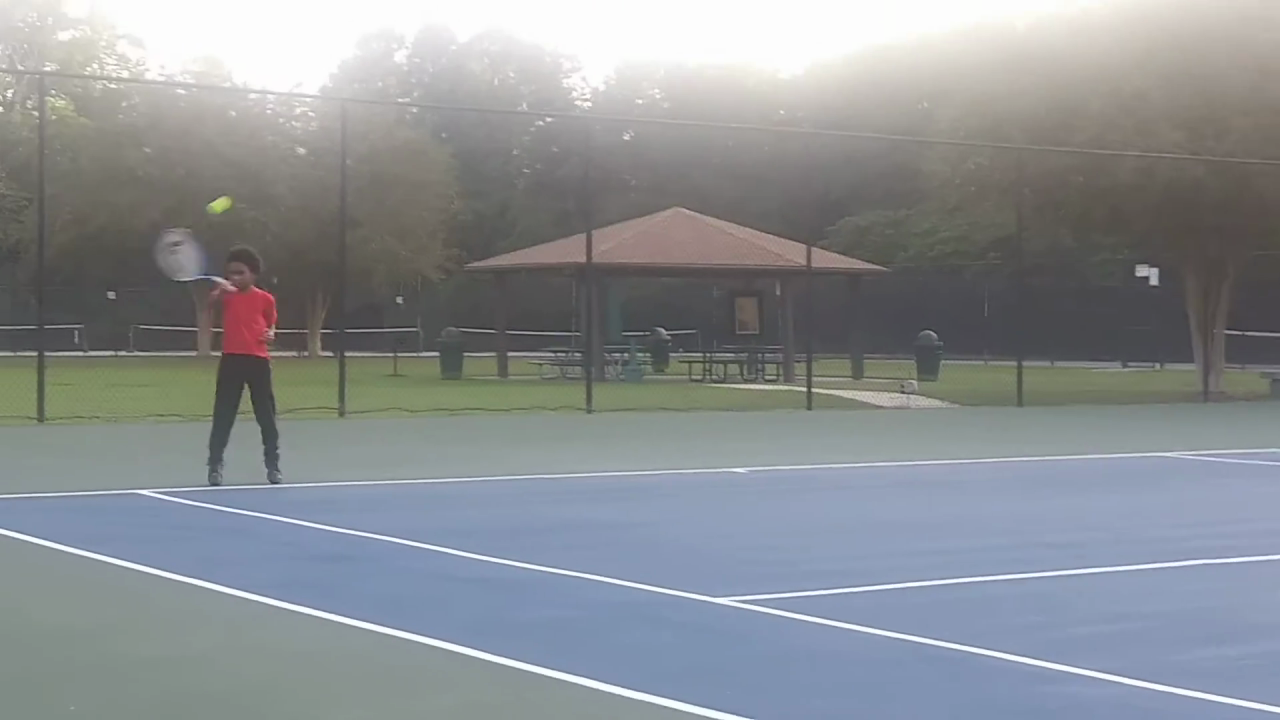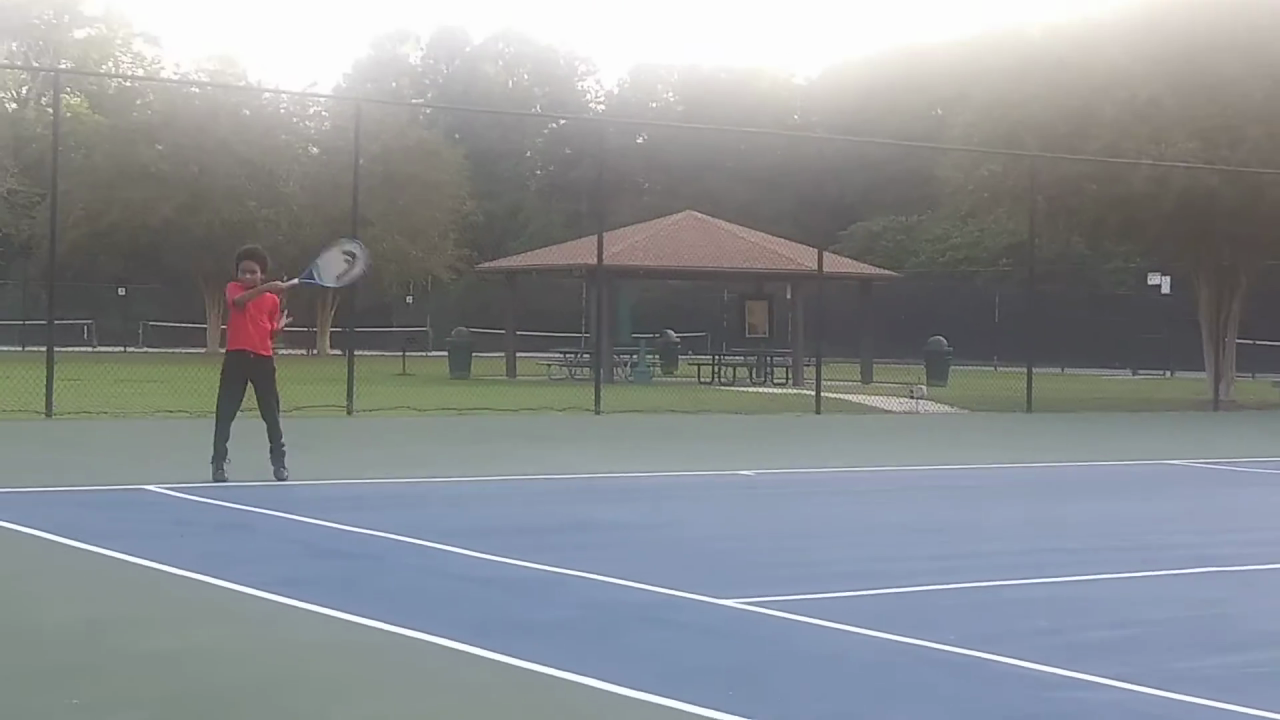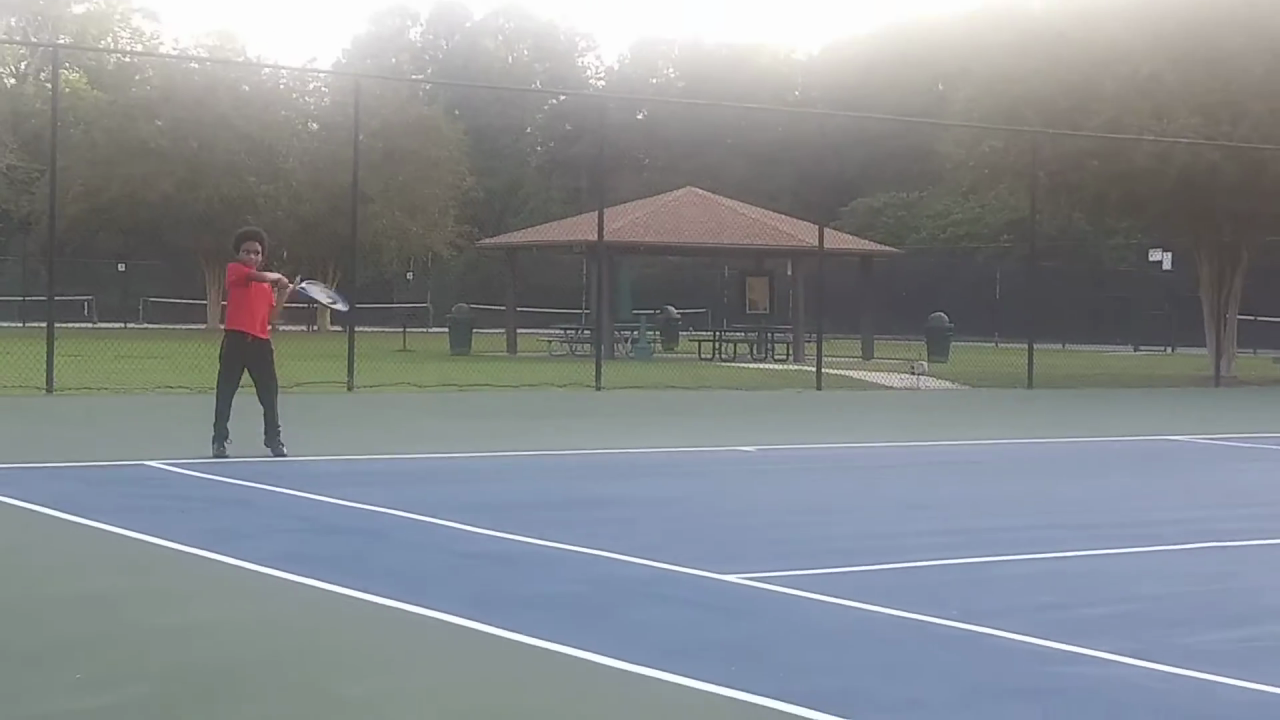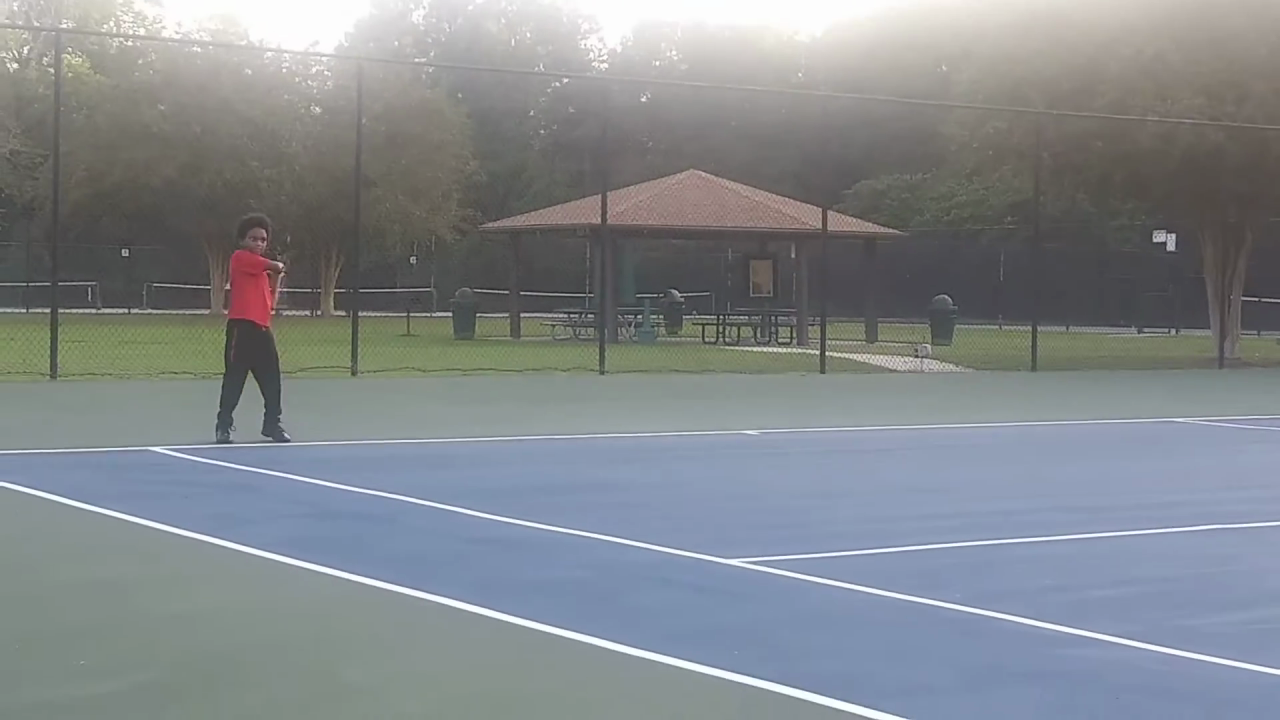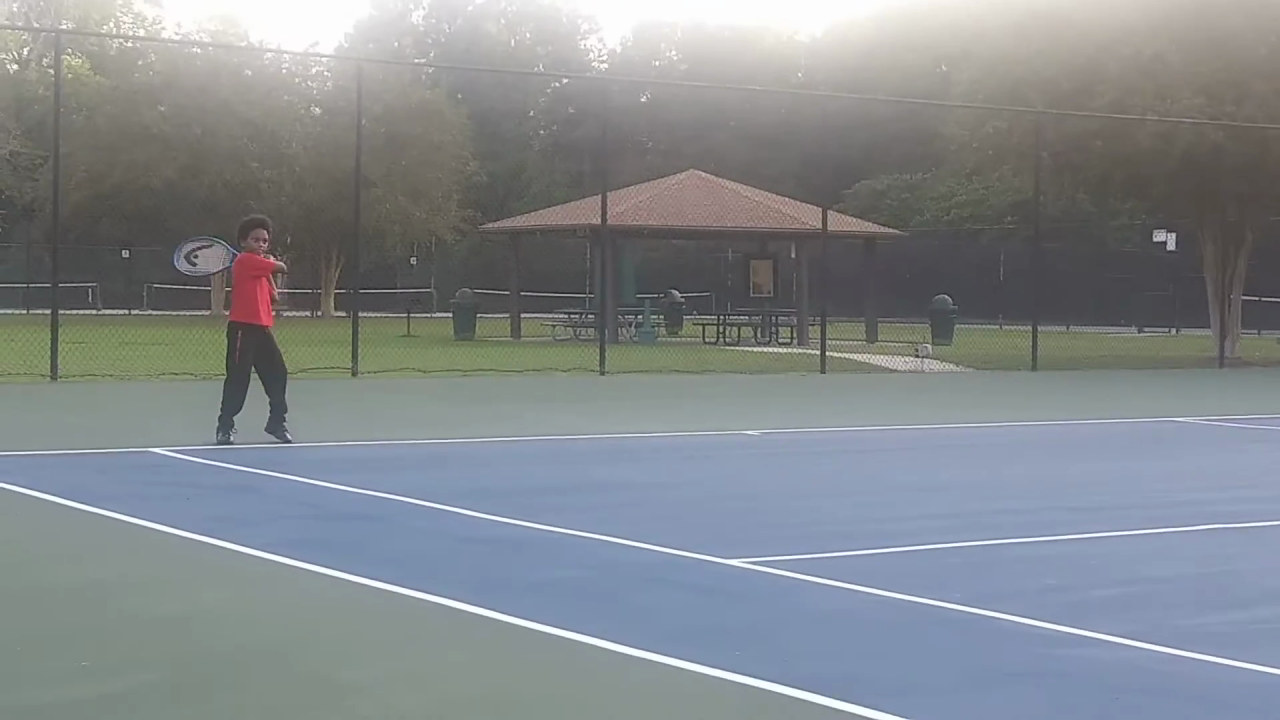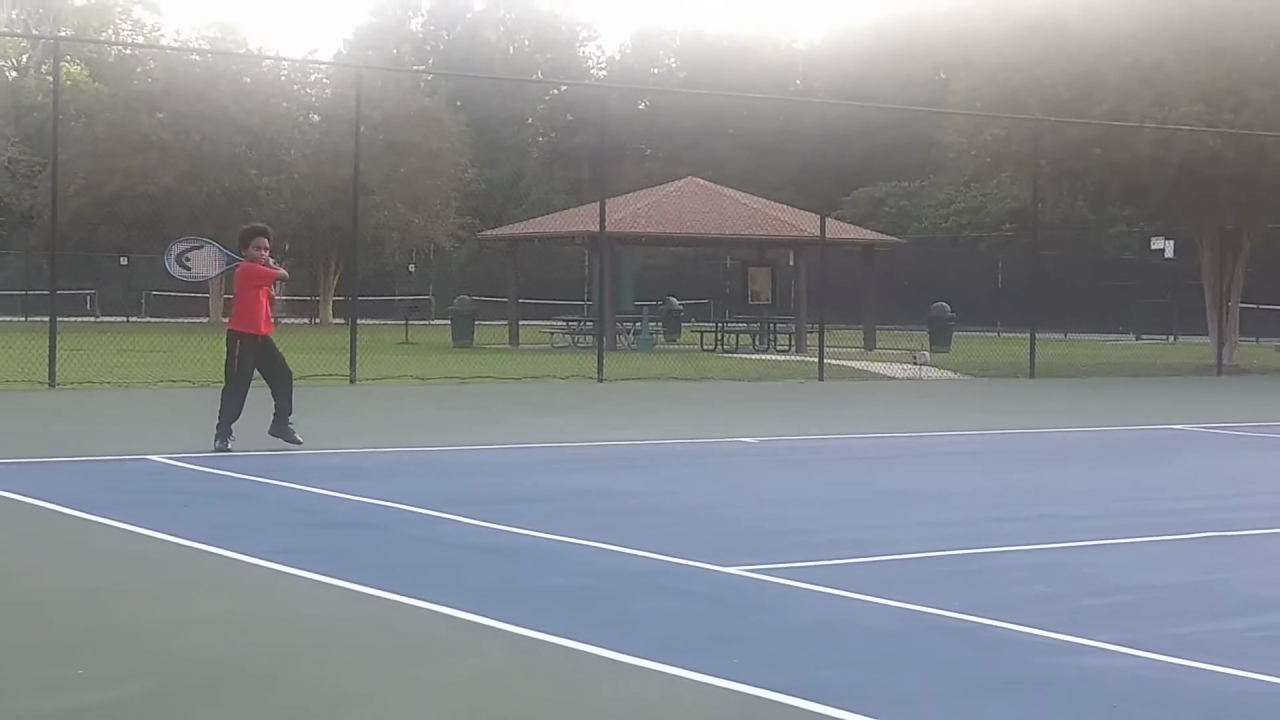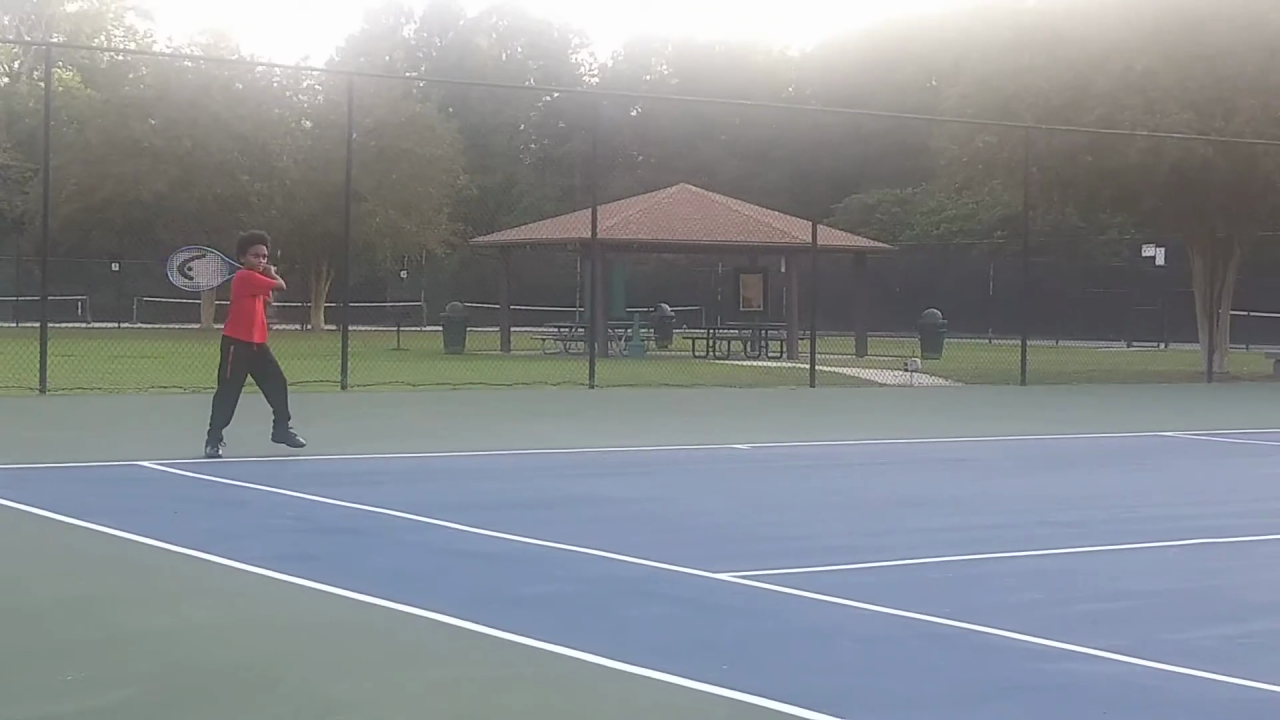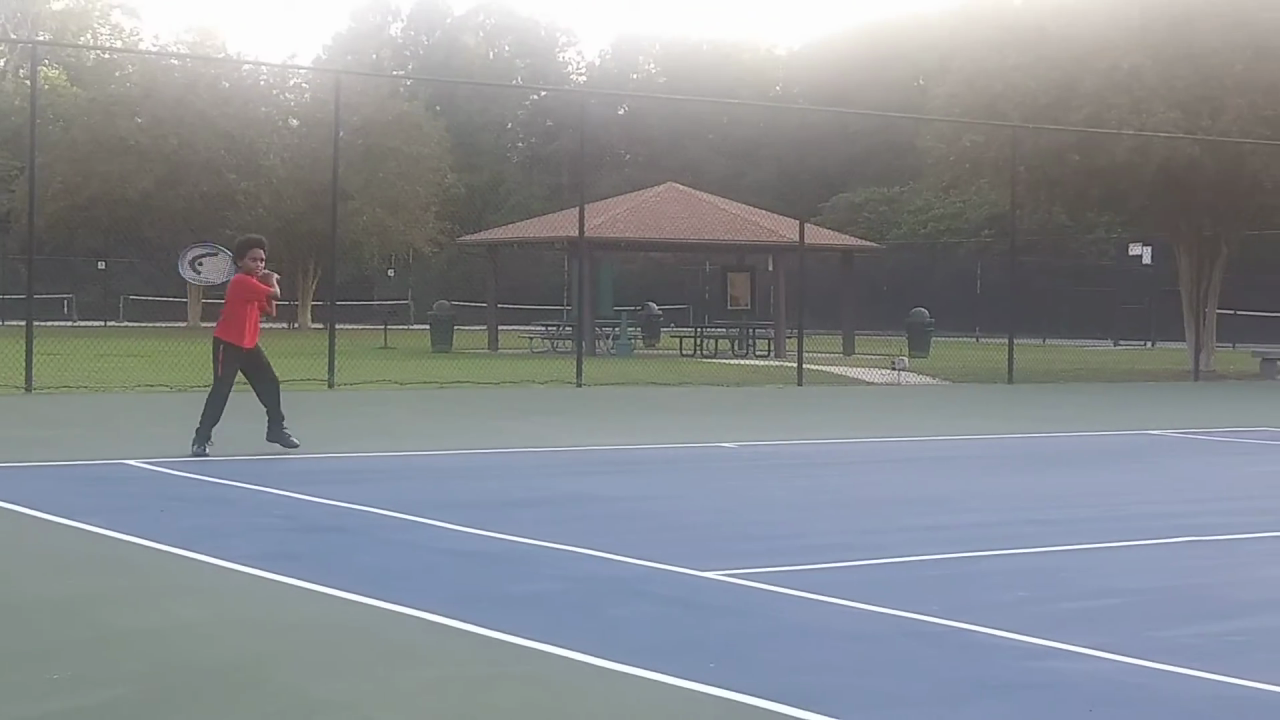
dt=0.1s
person 1, frame 1
left shoulder: (266, 298)
right shoulder: (226, 291)
left elbow: (270, 325)
right elbow: (214, 301)
left wrist: (270, 333)
right wrist: (222, 288)
left hip: (259, 360)
right hip: (232, 360)
left knee: (267, 415)
right knee: (224, 415)
left ankle: (272, 464)
right ankle: (215, 465)
person 1, frame 2
left shoulder: (272, 299)
right shoulder: (234, 288)
right elbow: (238, 301)
left wrist: (279, 326)
right wrist: (266, 288)
left hip: (263, 358)
right hip: (236, 356)
left knee: (271, 412)
right knee: (225, 411)
left ankle: (278, 461)
right ankle: (219, 461)
person 1, frame 3
left shoulder: (267, 287)
right shoulder: (233, 269)
right elbow: (262, 276)
left wrist: (283, 294)
right wrist: (278, 279)
left hip: (261, 340)
right hip: (236, 337)
left knee: (269, 391)
right knee: (226, 389)
left ankle: (273, 437)
right ankle: (220, 439)
person 1, frame 4
left shoulder: (264, 272)
right shoulder: (239, 258)
left elbow: (271, 303)
right elbow: (276, 266)
left wrist: (275, 278)
right wrist: (279, 268)
left hip: (262, 329)
right hip: (241, 326)
left knee: (272, 378)
right knee: (234, 378)
left ankle: (272, 424)
right ankle: (224, 426)
person 1, frame 5
left shoulder: (260, 266)
right shoulder: (245, 260)
left elbow: (274, 298)
right elbow: (282, 267)
left wrist: (270, 264)
right wrist: (272, 263)
left hip: (262, 329)
right hip: (242, 328)
left knee: (278, 373)
right knee: (237, 379)
left ankle: (277, 421)
right ankle: (225, 427)
person 1, frame 6
left shoulder: (261, 273)
right shoulder: (247, 270)
left elbow: (270, 297)
right elbow: (284, 275)
left wrist: (271, 266)
right wrist: (273, 269)
left hip: (262, 337)
right hip: (242, 336)
left knee: (283, 377)
right knee: (237, 386)
left ankle: (281, 424)
right ankle: (223, 434)
person 1, frame 7
left shoulder: (257, 279)
right shoulder: (244, 277)
left elbow: (267, 303)
right elbow: (281, 286)
left wrist: (267, 273)
right wrist: (273, 277)
left hip: (258, 344)
right hip: (236, 343)
left knee: (278, 384)
right knee: (228, 392)
left ankle: (281, 429)
right ankle: (214, 440)
person 1, frame 8
left shoulder: (253, 284)
right shoulder: (241, 282)
left elbow: (270, 311)
right elbow: (276, 294)
left wrist: (267, 281)
right wrist: (272, 281)
left hip: (250, 346)
right hip: (228, 345)
left knee: (271, 385)
right knee: (220, 391)
left ankle: (276, 429)
right ankle: (202, 438)
